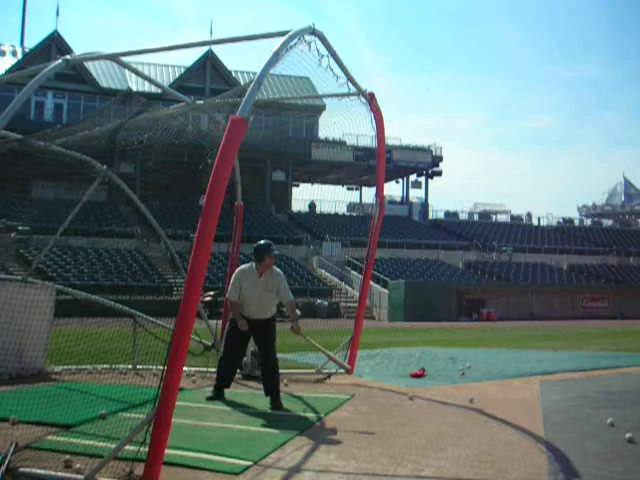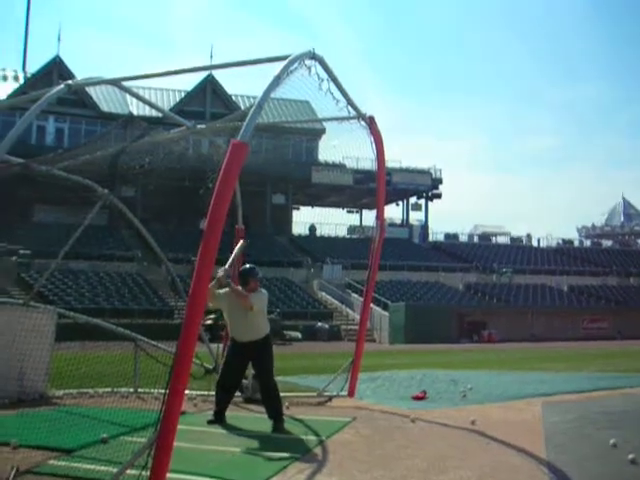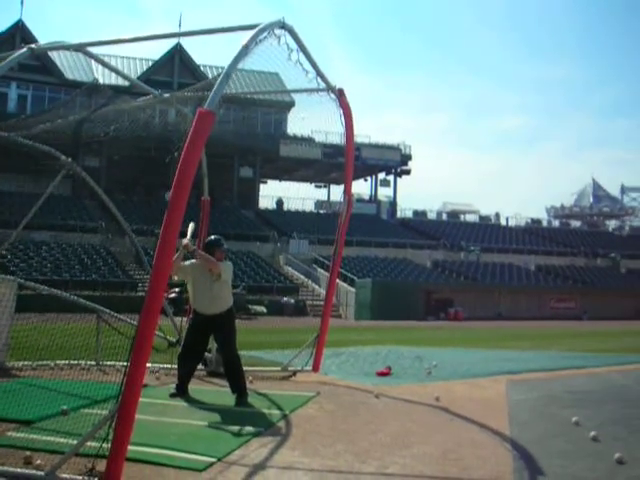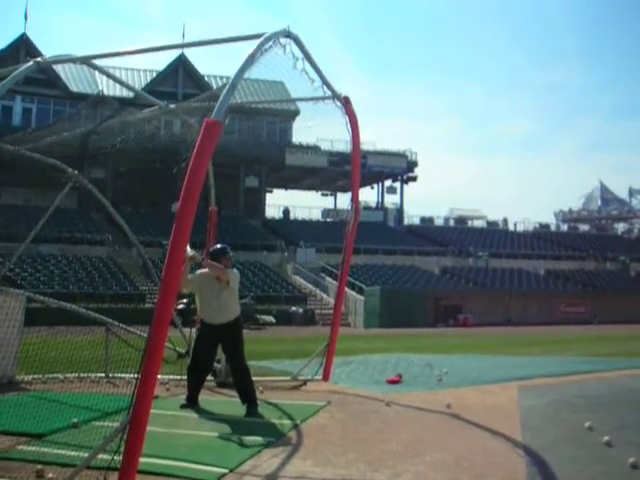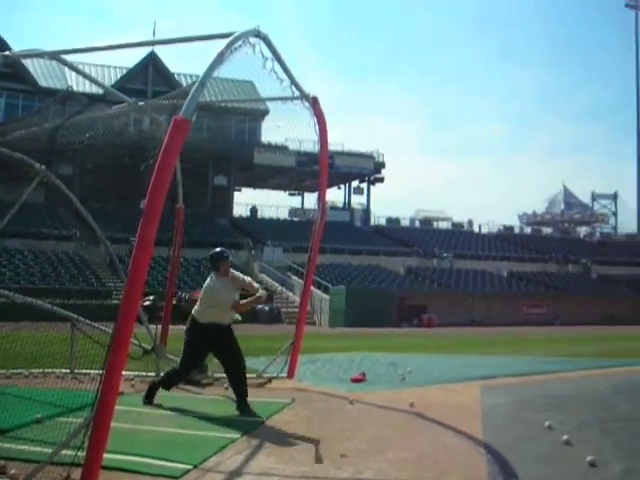
dt=0.7s
person 1, frame 1
left shoulder: (277, 275)
right shoulder: (241, 272)
left elbow: (289, 300)
right elbow: (232, 299)
left wrist: (295, 320)
right wrist: (239, 319)
left hip: (266, 322)
right hip: (241, 320)
left knee: (268, 359)
right knee: (229, 355)
left ankle: (274, 397)
right ankle: (218, 389)
person 1, frame 2
left shoulder: (261, 295)
right shoulder: (228, 294)
left elbow: (245, 300)
right elbow: (208, 297)
left wrist: (226, 282)
right wrist: (217, 282)
left hip: (260, 343)
right hip: (237, 343)
left knee: (267, 382)
right knee: (226, 380)
left ankle: (278, 420)
right ankle: (219, 414)
person 1, frame 3
left shoulder: (227, 267)
right shoulder: (193, 266)
left elbow: (214, 265)
right elbow: (173, 270)
left wrist: (193, 250)
right wrist: (182, 250)
left hip: (223, 317)
right hip: (200, 316)
left knee: (230, 356)
right knee: (187, 353)
left ankle: (241, 394)
right ankle: (181, 387)
person 1, frame 4
left shoulder: (234, 275)
right shoulder: (201, 276)
left elbow: (222, 273)
right elbow: (182, 284)
left wrist: (200, 259)
right wrist: (188, 263)
left hip: (231, 326)
right hip: (207, 326)
left knee: (238, 365)
right knee: (197, 365)
left ankle: (251, 404)
right ankle: (192, 399)
person 1, frame 5
left shoulder: (231, 274)
right shoulder: (214, 285)
left elbow: (247, 282)
right elbow: (237, 307)
left wrist: (259, 291)
right wrist: (256, 298)
left hip: (222, 328)
right hip: (201, 329)
left knee: (237, 364)
right knee: (185, 367)
left ankle: (242, 403)
right ankle: (155, 386)
